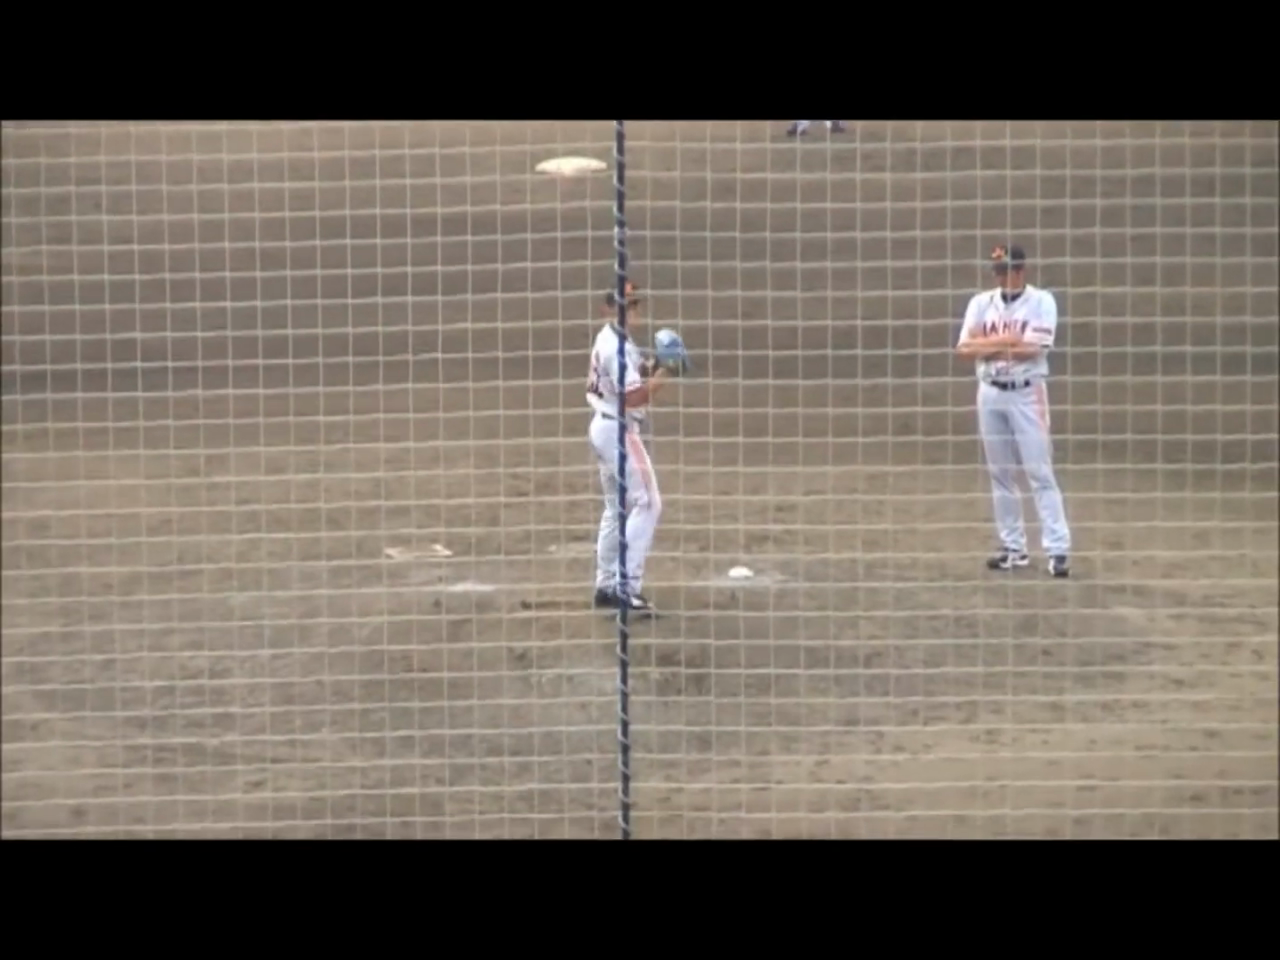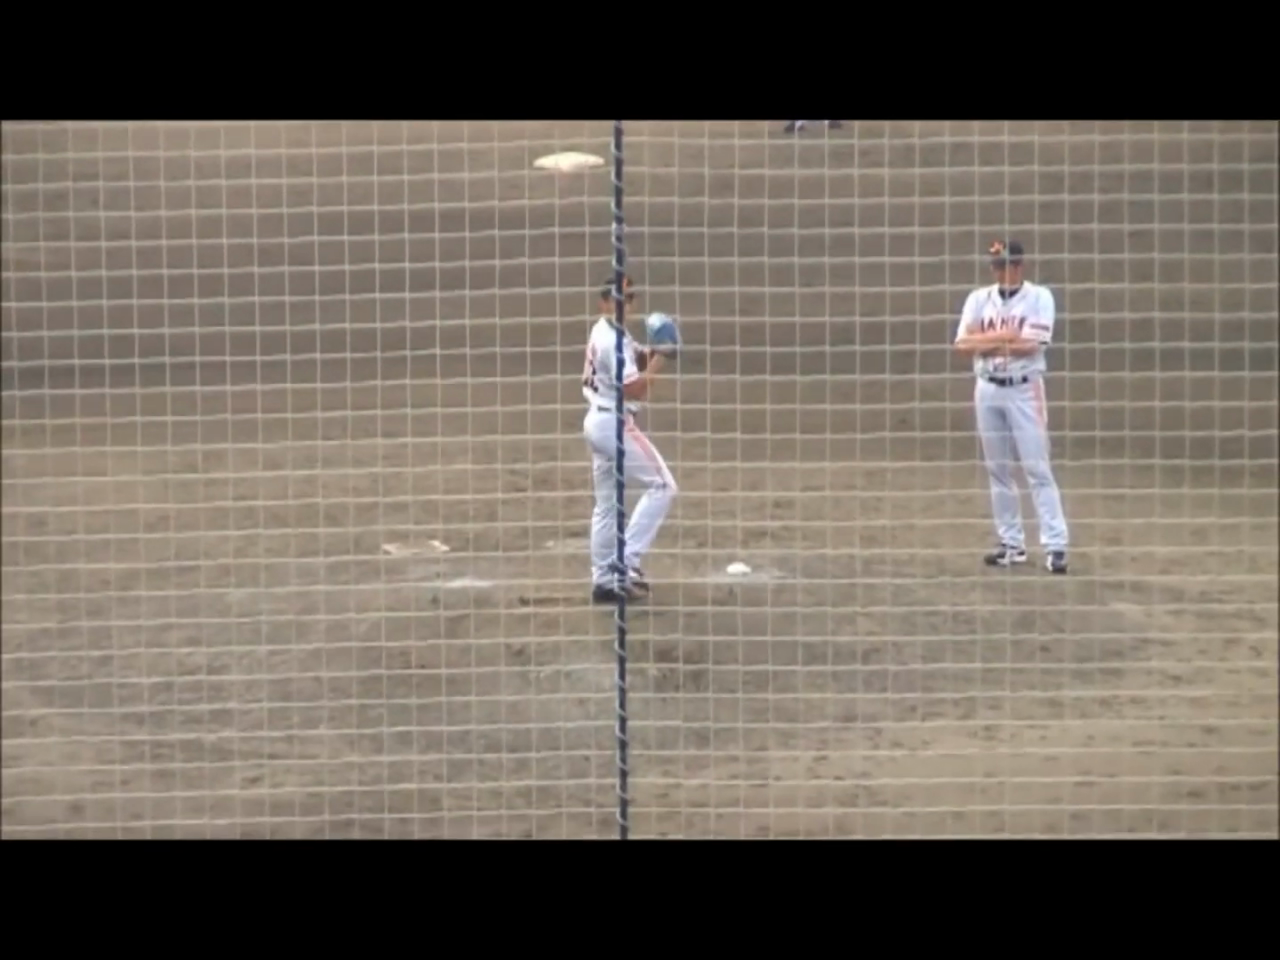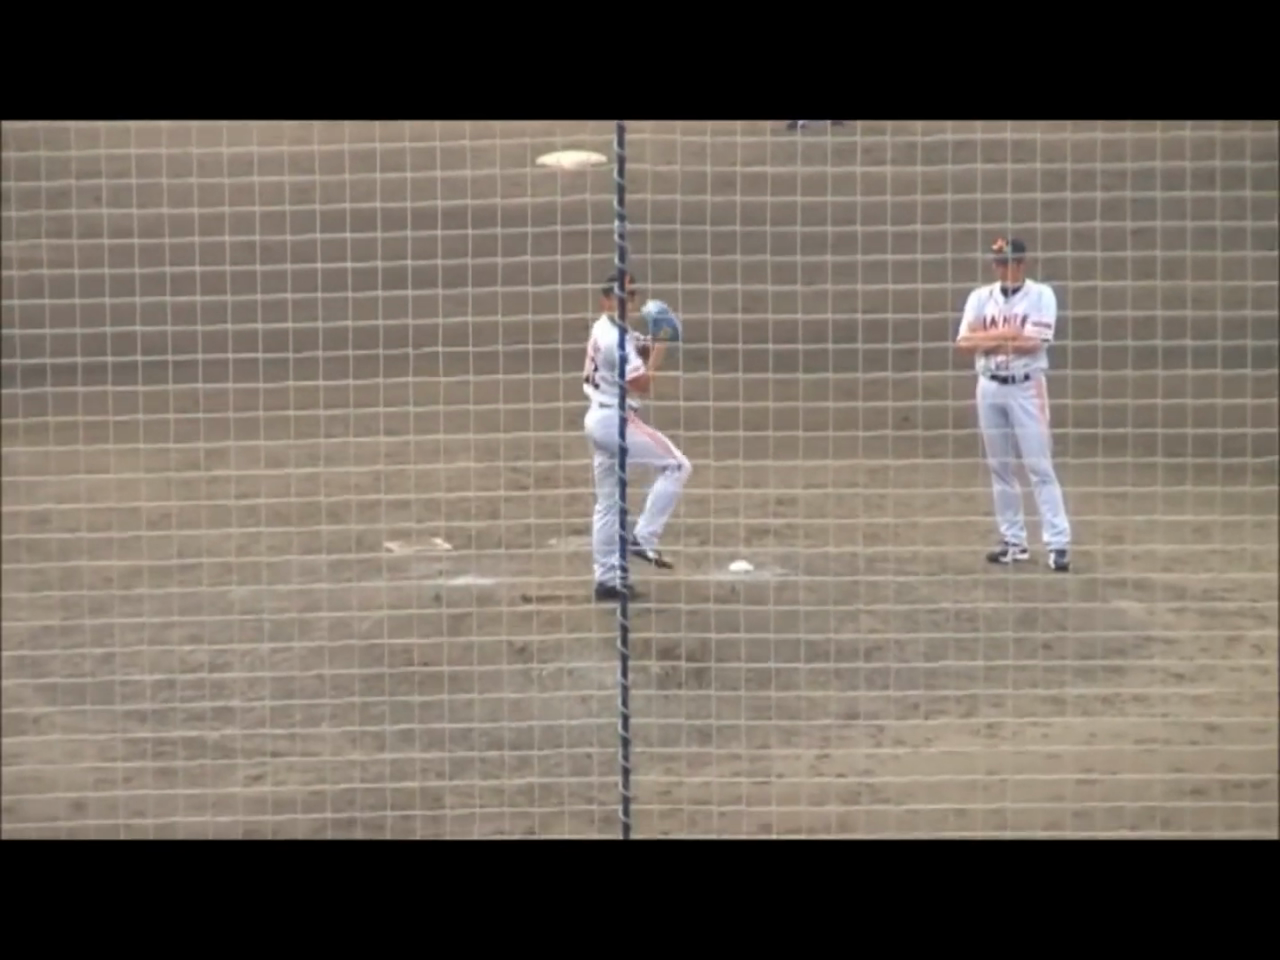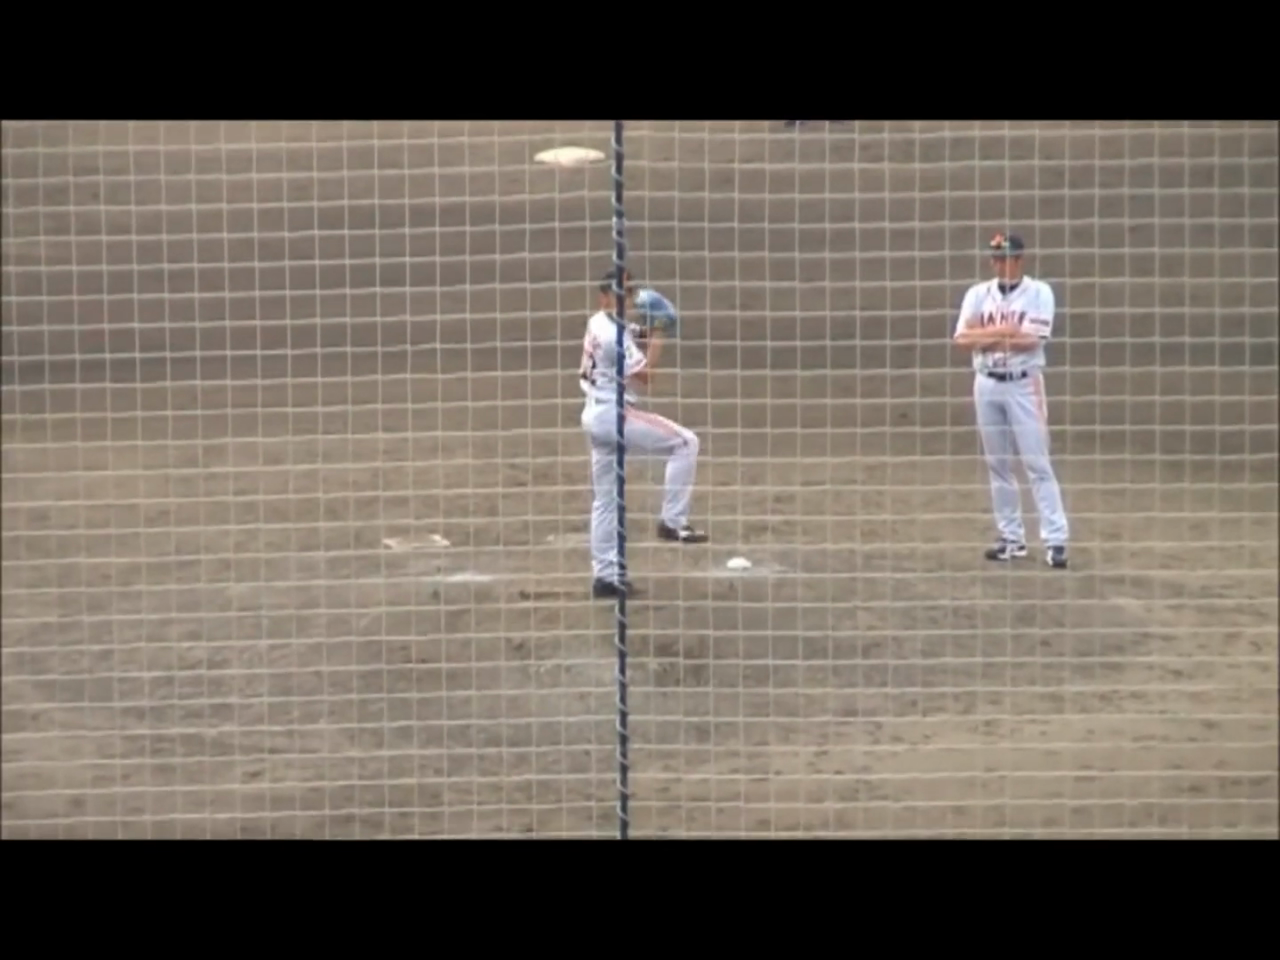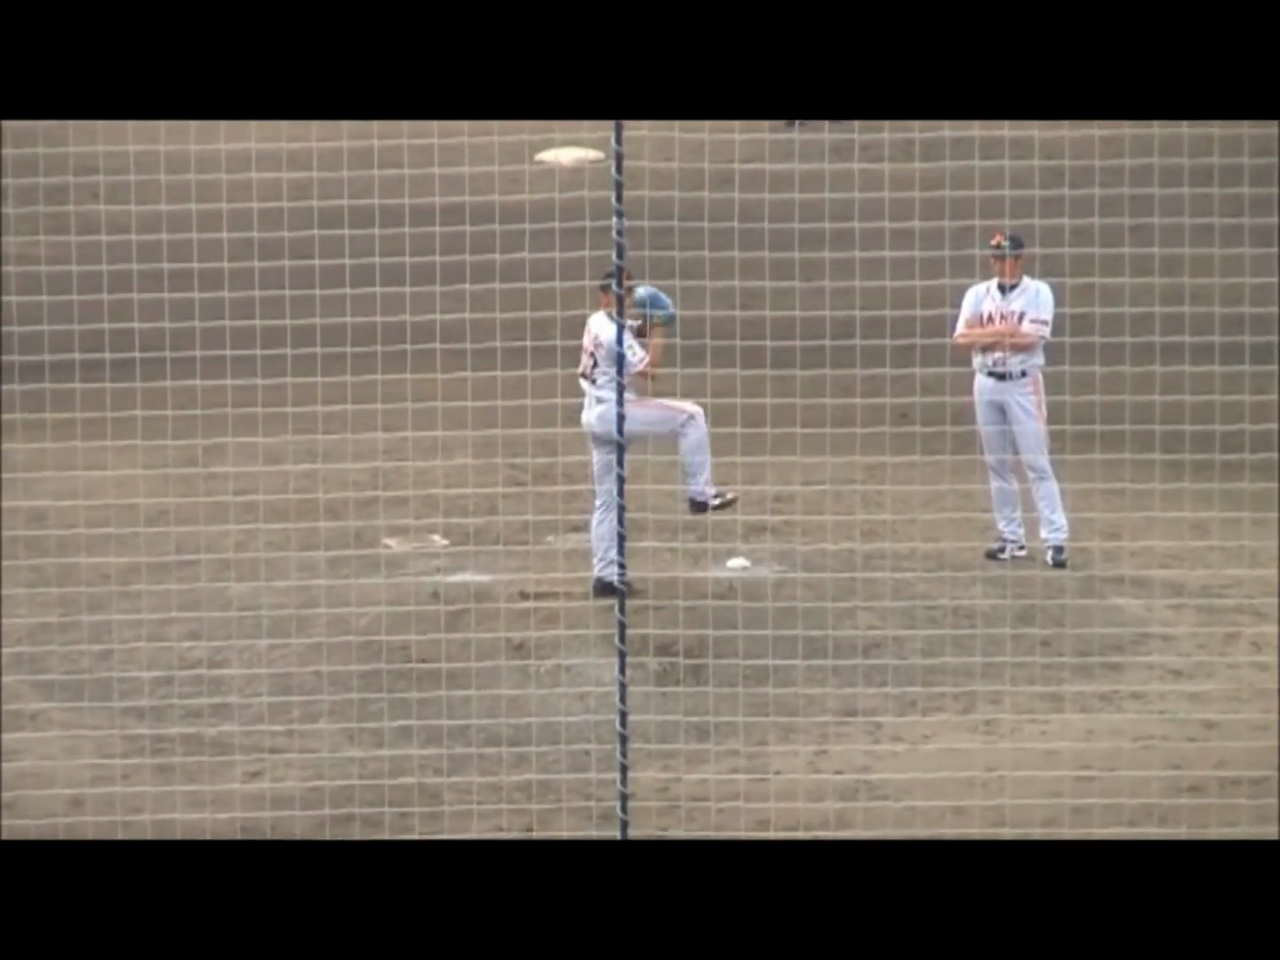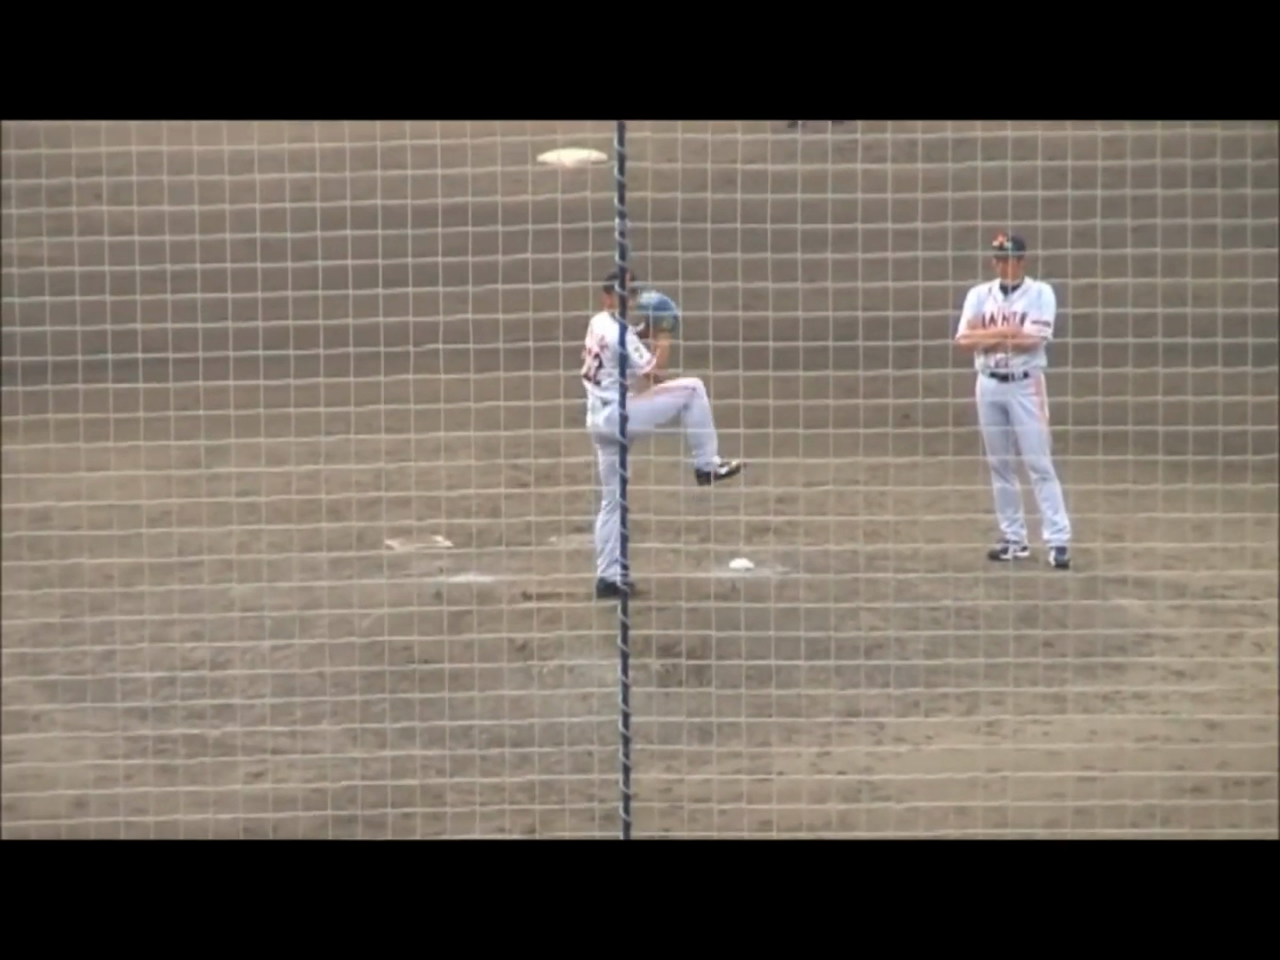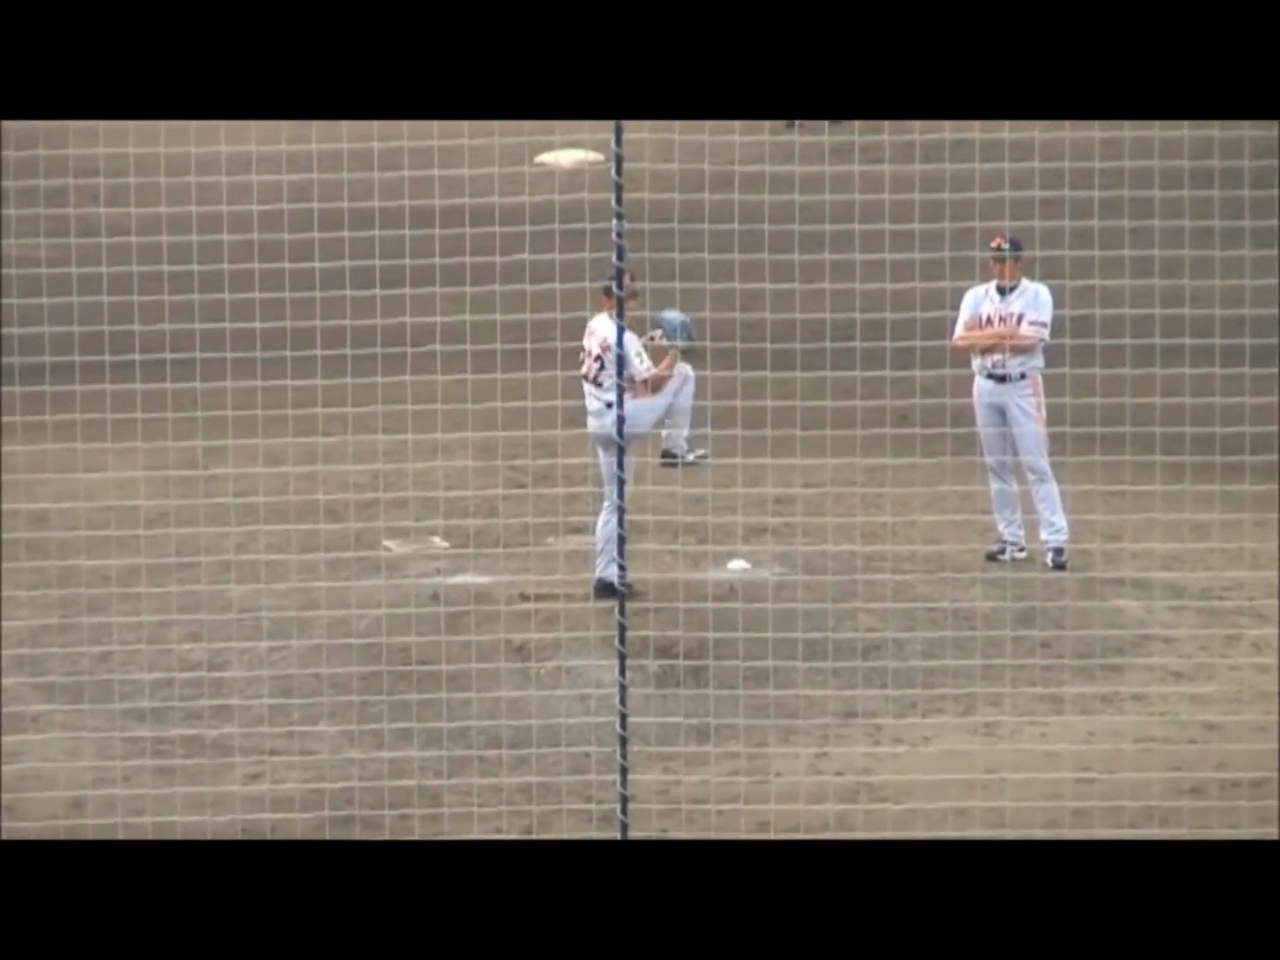
dt=0.1s
person 1, frame 1
left shoulder: (1042, 301)
right shoulder: (981, 302)
left elbow: (1033, 348)
right elbow: (965, 348)
left wrist: (987, 344)
right wrist: (1009, 340)
left hip: (1027, 393)
right hip: (990, 393)
left knee: (1040, 472)
right knee: (1000, 473)
left ankle: (1058, 550)
right ankle: (1014, 547)
person 1, frame 2
left shoulder: (1039, 297)
right shoulder: (978, 299)
left elbow: (1030, 345)
right elbow: (962, 344)
left wrist: (984, 340)
right wrist: (1006, 336)
left hip: (1024, 389)
right hip: (988, 390)
left knee: (1037, 469)
right knee: (997, 470)
left ankle: (1055, 546)
right ankle: (1011, 543)
person 1, frame 3
left shoulder: (1042, 295)
right shoulder: (980, 297)
left elbow: (1033, 342)
right elbow: (964, 342)
left wrist: (986, 339)
right wrist: (1008, 333)
left hip: (1027, 387)
right hip: (990, 387)
left knee: (1040, 466)
right knee: (1000, 467)
left ankle: (1058, 544)
right ankle: (1014, 541)
person 1, frame 4
left shoulder: (1039, 292)
right shoulder: (977, 294)
left elbow: (1030, 340)
right elbow: (962, 339)
left wrist: (984, 335)
right wrist: (1005, 330)
left hip: (1024, 384)
right hip: (987, 385)
left knee: (1037, 464)
right knee: (997, 465)
left ankle: (1056, 541)
right ankle: (1012, 538)
person 1, frame 5
left shoulder: (1038, 292)
right shoulder: (977, 294)
left elbow: (1030, 339)
right elbow: (961, 339)
left wrist: (983, 336)
right wrist: (1004, 331)
left hip: (1023, 384)
right hip: (986, 385)
left knee: (1037, 464)
right knee: (996, 465)
left ankle: (1055, 541)
right ankle: (1011, 538)
person 1, frame 6
left shoulder: (1041, 293)
right shoulder: (979, 295)
left elbow: (1032, 340)
right elbow: (963, 340)
left wrist: (985, 336)
right wrist: (1006, 331)
left hip: (1025, 385)
right hip: (989, 386)
left knee: (1039, 465)
right knee: (999, 466)
left ankle: (1058, 541)
right ankle: (1014, 538)
person 1, frame 7
left shoulder: (1037, 294)
right shoulder: (976, 296)
left elbow: (1029, 341)
right elbow: (961, 341)
left wrist: (982, 337)
right wrist: (1005, 333)
left hip: (1023, 386)
right hip: (986, 386)
left knee: (1037, 465)
right knee: (997, 466)
left ankle: (1056, 542)
right ankle: (1012, 540)
person 2, frame 1
left shoulder: (612, 339)
right shoulder: (616, 346)
left elbow: (638, 370)
right elbow: (636, 397)
left wrist: (659, 367)
right wrist: (663, 375)
left hip: (605, 428)
right hip: (618, 431)
left knee: (615, 509)
right knee: (645, 506)
left ankle: (608, 586)
right ankle: (626, 586)
person 2, frame 2
left shoulder: (607, 332)
right shoulder: (613, 340)
left elbow: (636, 357)
right elbow: (635, 389)
left wrist: (652, 353)
right wrist: (658, 361)
left hip: (599, 422)
right hip: (614, 424)
left knee: (606, 505)
right knee: (662, 487)
left ankle: (605, 580)
right ankle: (627, 563)
person 2, frame 3
left shoulder: (605, 328)
right shoulder: (614, 336)
left elbow: (638, 344)
right elbow: (642, 385)
left wrist: (652, 342)
right wrist: (658, 349)
left hip: (598, 419)
right hip: (615, 419)
left knee: (607, 501)
right knee: (676, 466)
left ankle: (607, 578)
right ankle: (644, 538)
person 2, frame 4
left shoulder: (599, 324)
right shoulder: (613, 332)
left elbow: (636, 337)
right elbow: (644, 376)
left wrist: (649, 332)
right wrist: (656, 338)
left hip: (596, 415)
right hip: (614, 415)
left knee: (606, 499)
right knee: (686, 443)
left ankle: (606, 575)
right ankle: (672, 521)
person 2, frame 5
left shoulder: (596, 323)
right shoulder: (613, 331)
left elbow: (629, 334)
right elbow: (648, 371)
left wrist: (647, 325)
right wrist: (657, 332)
left hip: (594, 416)
right hip: (615, 414)
left knee: (607, 499)
right knee: (691, 415)
left ankle: (606, 576)
right ankle: (699, 494)
person 2, frame 6
left shoulder: (597, 324)
right shoulder: (618, 333)
left elbow: (632, 337)
right elbow: (655, 374)
left wrist: (650, 328)
right wrist: (664, 336)
left hip: (599, 417)
right hip: (621, 414)
left knee: (612, 500)
right knee: (692, 388)
left ankle: (609, 576)
right ankle: (706, 465)
person 2, frame 7
left shoulder: (594, 327)
right shoulder: (622, 336)
right elbow: (652, 383)
left wrist: (643, 344)
right wrist: (672, 351)
left hip: (598, 419)
right hip: (620, 416)
left knee: (614, 499)
right knee: (683, 374)
left ankle: (607, 576)
right ankle: (676, 447)
